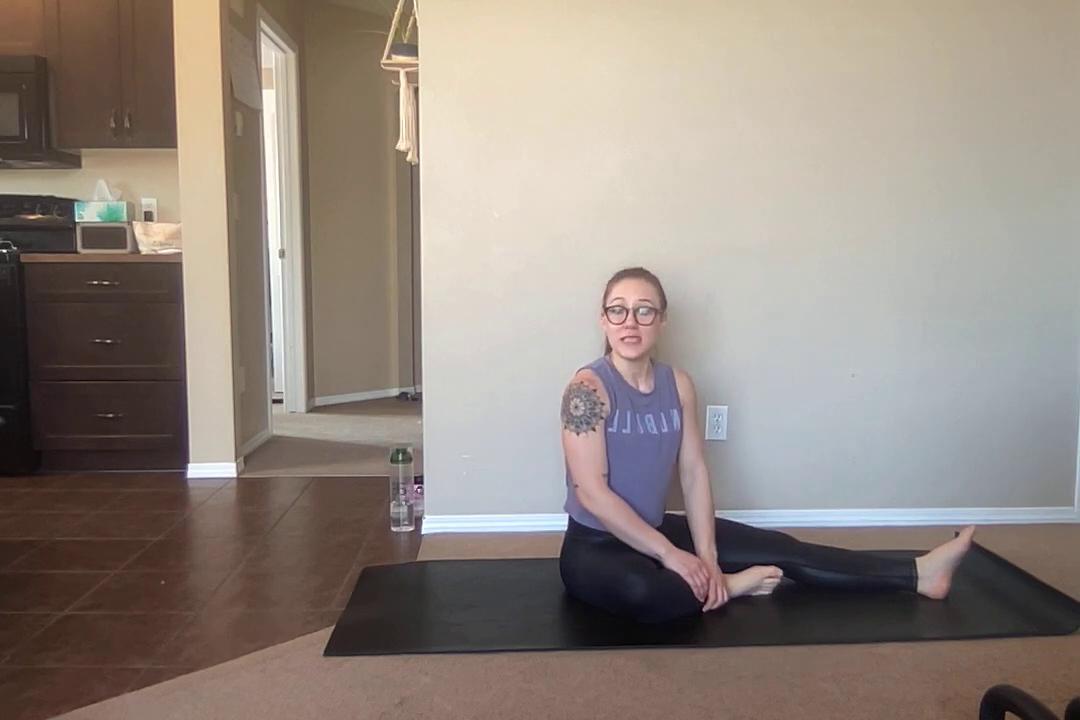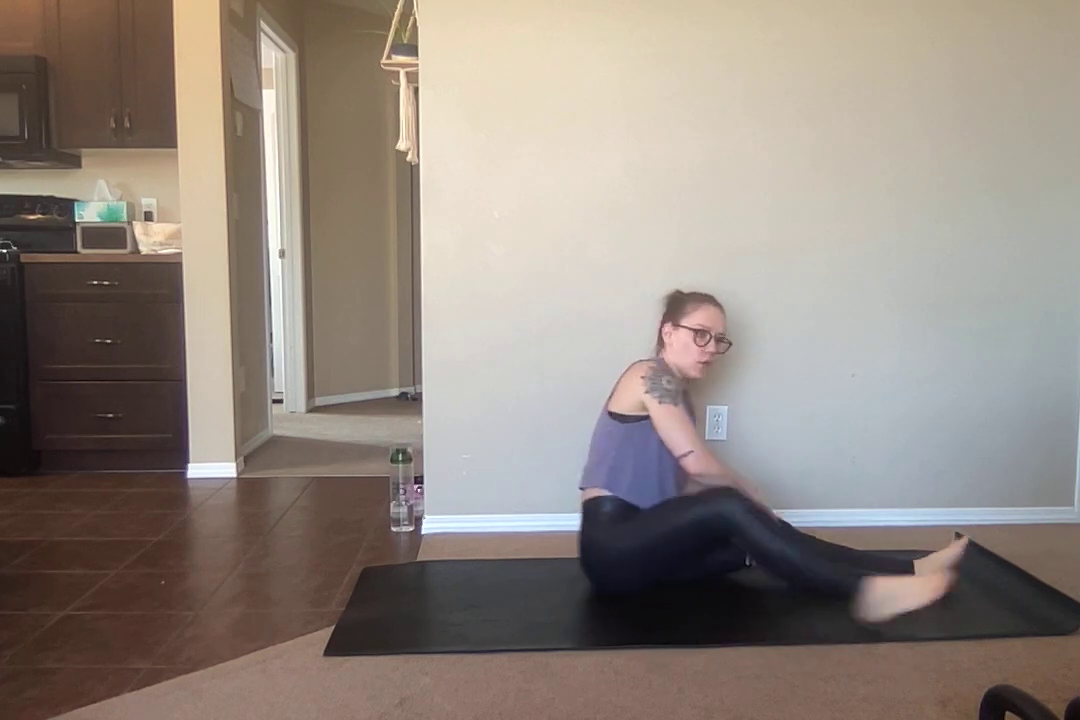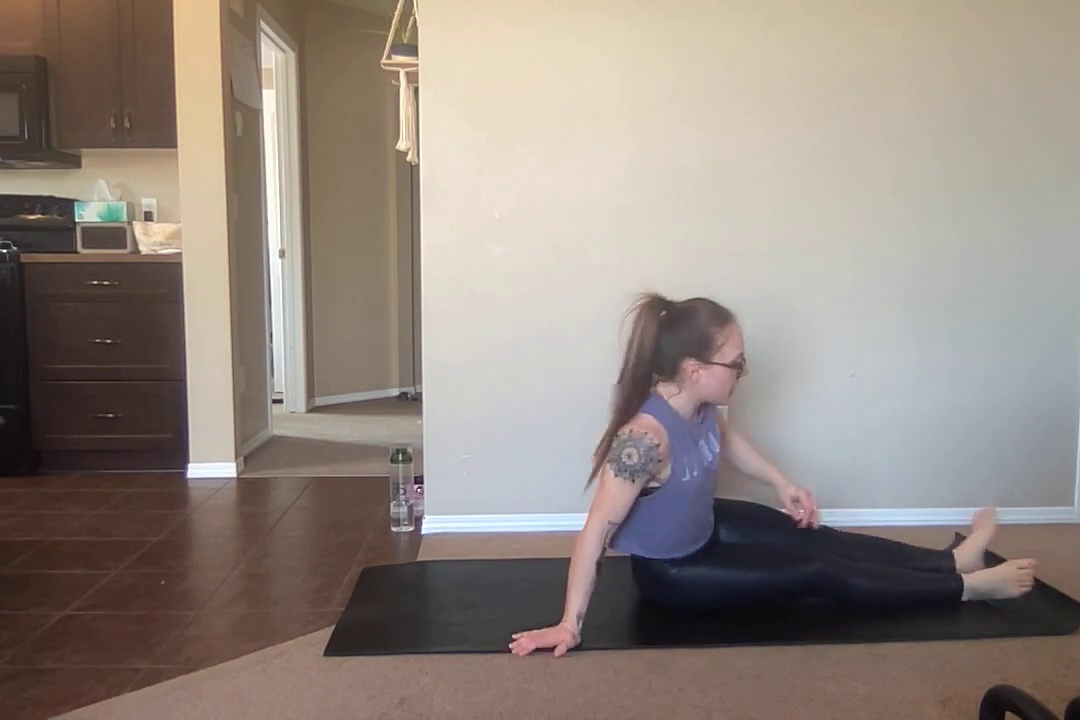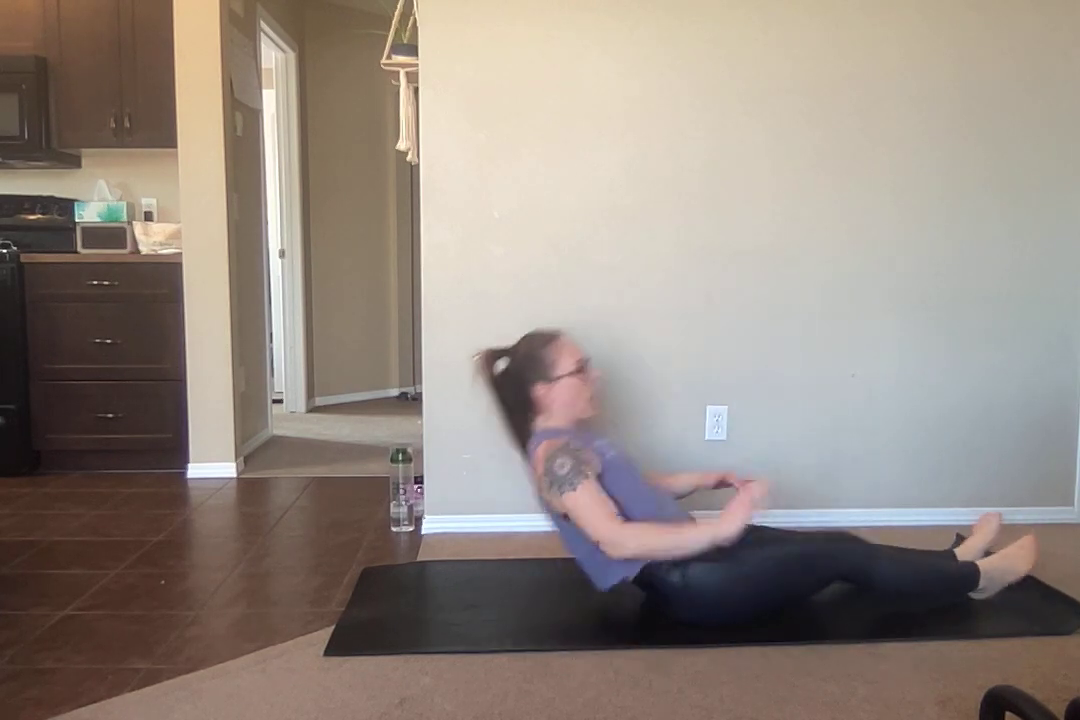
dt=1s
person 1, frame 1
left shoulder: (677, 385)
right shoulder: (588, 388)
left elbow: (694, 473)
right elbow: (592, 494)
left wrist: (708, 557)
right wrist: (669, 555)
left hip: (654, 530)
right hip: (595, 547)
left knee: (776, 548)
right knee: (642, 590)
left ankle: (919, 573)
right ankle: (727, 585)
person 1, frame 2
left shoulder: (680, 396)
right shoulder: (652, 377)
left elbow: (687, 484)
right elbow: (697, 464)
right wrist: (749, 493)
left hip: (635, 540)
right hip: (610, 546)
right knee: (728, 509)
left ankle: (907, 570)
right ankle: (864, 591)
person 1, frame 3
left shoulder: (697, 403)
right shoulder: (646, 437)
left elbow: (726, 440)
right elbow: (596, 533)
left wrist: (783, 482)
right wrist: (569, 624)
left hip: (707, 527)
right hip: (672, 574)
left knee: (819, 537)
right knee: (821, 573)
left ankle: (951, 561)
right ankle: (963, 589)
person 1, frame 4
left shoulder: (573, 440)
right shoulder: (556, 456)
right elbow: (617, 542)
left wrist: (713, 478)
right wrist: (714, 531)
left hip: (689, 557)
right hip: (687, 583)
left knee: (833, 542)
right knee: (841, 556)
left ankle: (959, 560)
right ankle: (978, 578)
